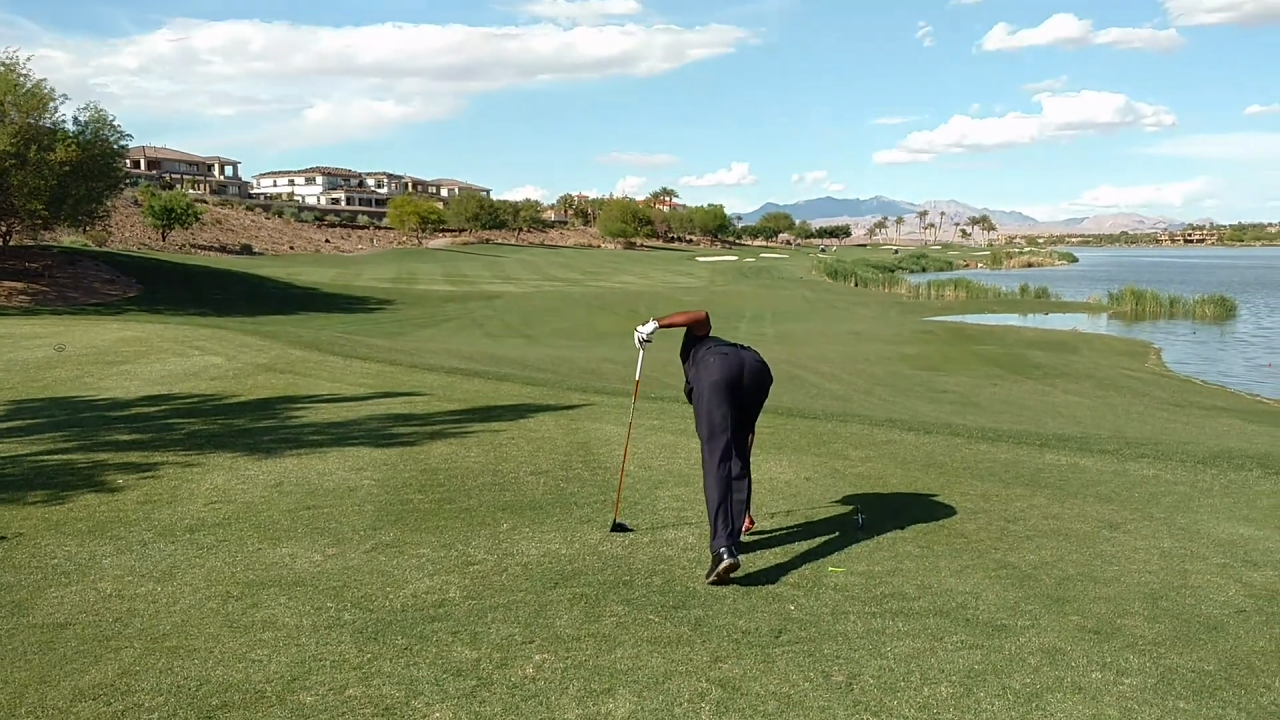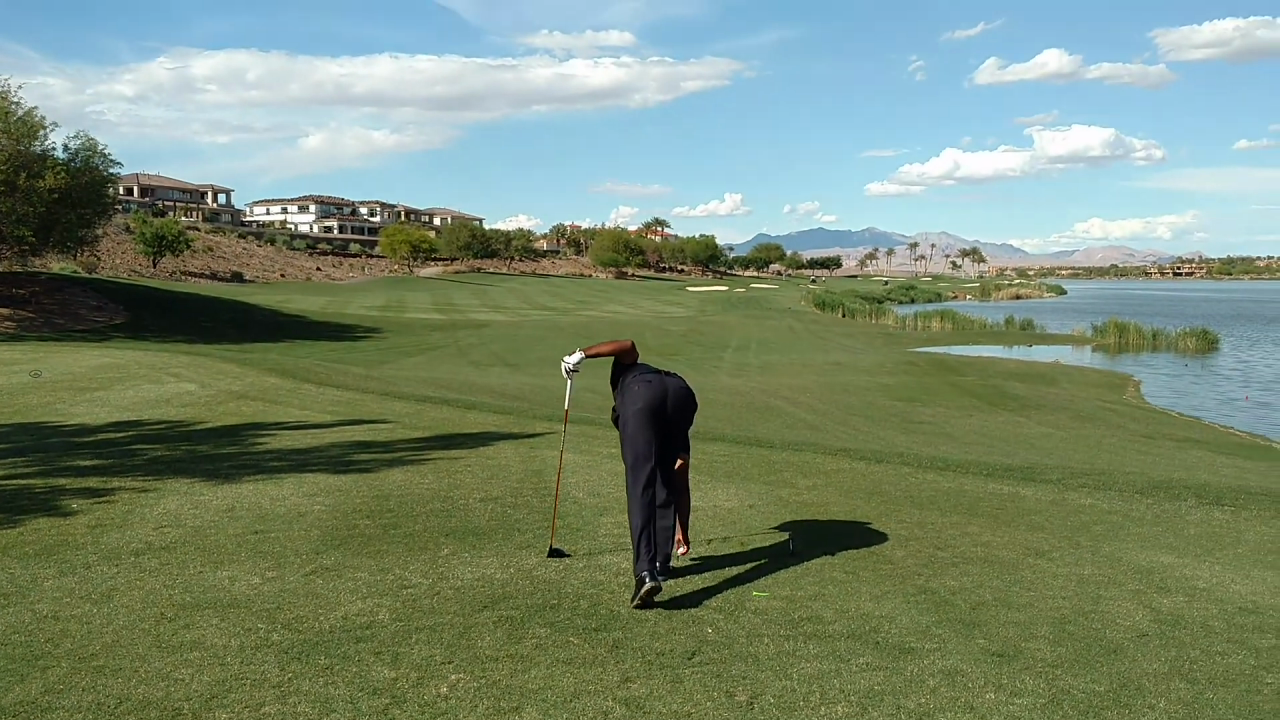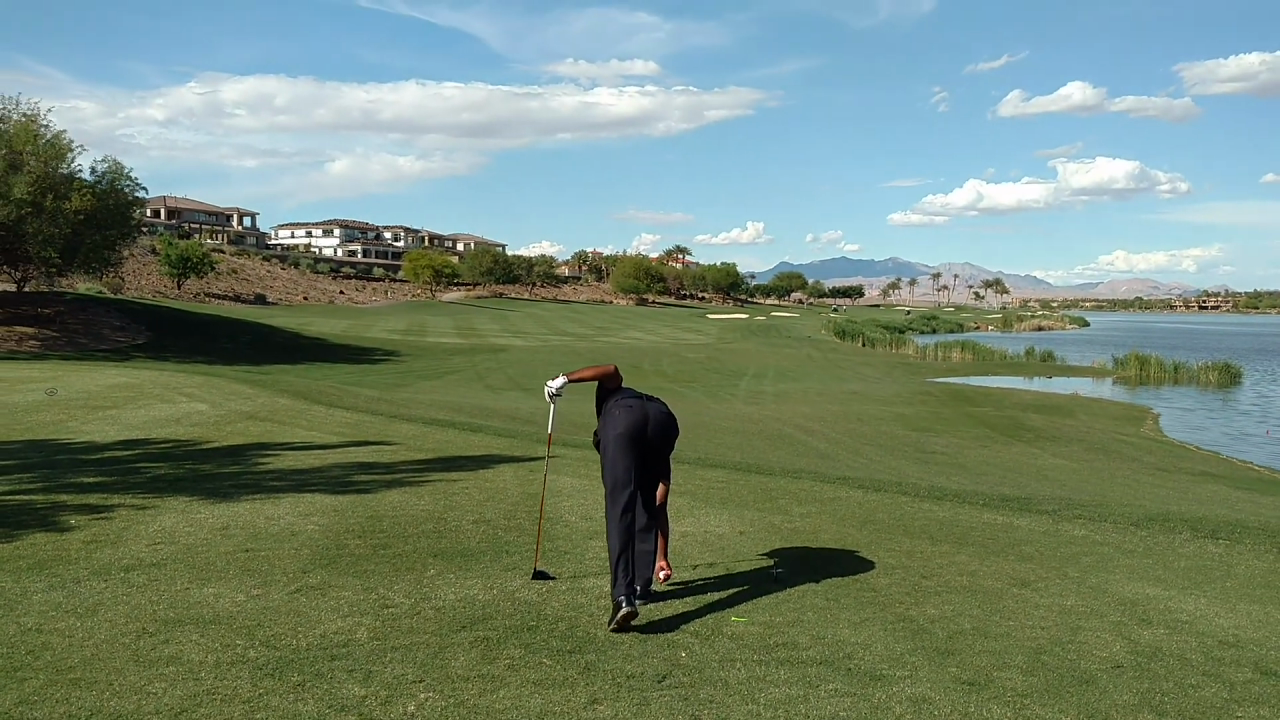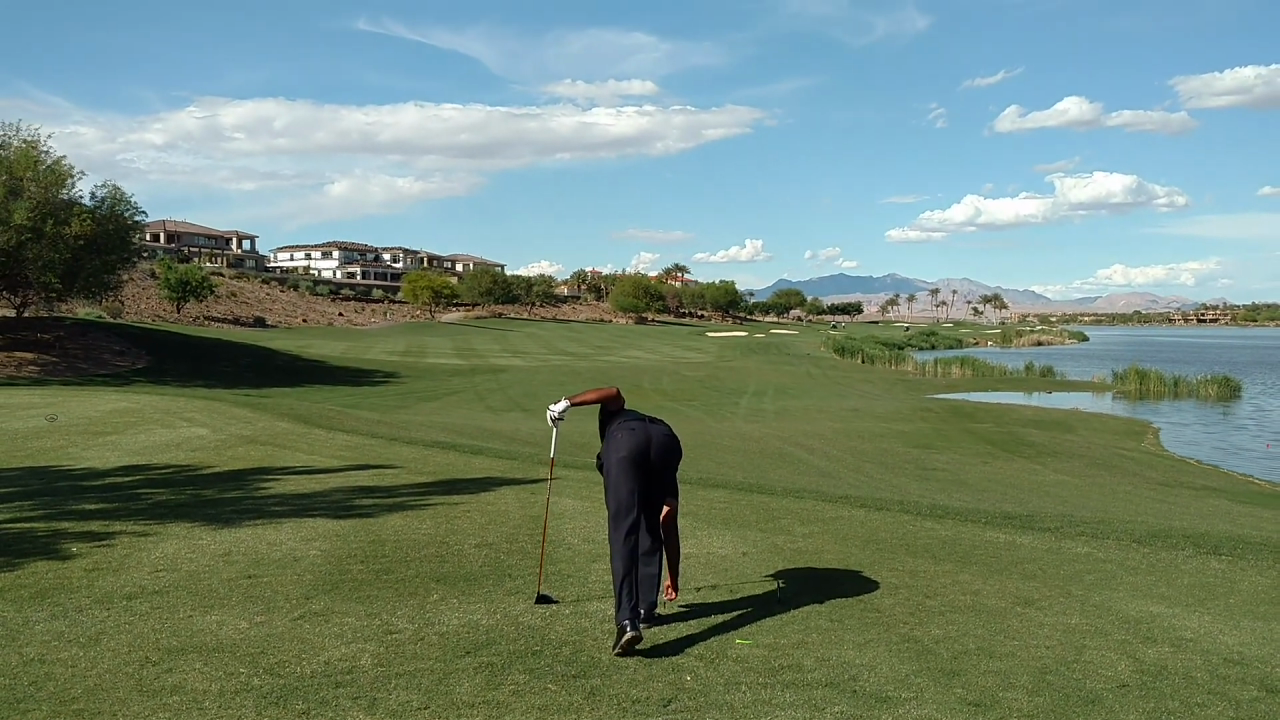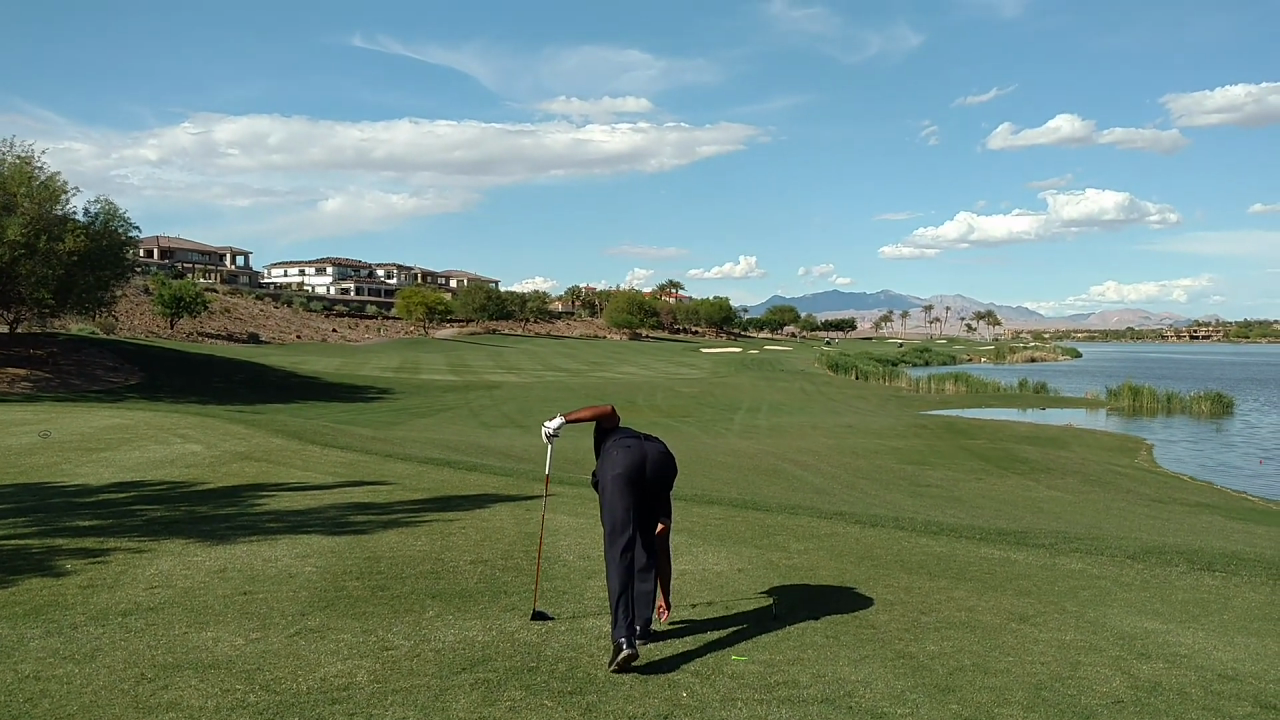
dt=1s
person 1, frame 1
left shoulder: (697, 346)
left elbow: (702, 317)
right elbow: (747, 445)
left wrist: (655, 324)
right wrist: (745, 512)
left hip: (715, 368)
right hip: (757, 368)
left knee: (717, 459)
right knee: (738, 455)
left ankle: (723, 548)
right ankle: (731, 536)
person 1, frame 2
left shoulder: (627, 375)
right shoulder: (677, 436)
left elbow: (628, 347)
right elbow: (681, 482)
left wrist: (582, 354)
right wrist: (682, 534)
left hip: (641, 394)
right hip: (683, 396)
left knee: (641, 485)
right knee: (667, 481)
left ankle: (646, 572)
right ankle: (661, 562)
person 1, frame 3
left shoulder: (612, 399)
left elbow: (612, 372)
right elbow: (660, 507)
left wrist: (565, 379)
right wrist: (661, 558)
left hip: (622, 418)
right hip: (664, 422)
left knee: (620, 510)
right knee: (647, 506)
left ankle: (623, 597)
right ankle: (641, 585)
person 1, frame 4
left shoulder: (615, 421)
left elbow: (614, 394)
right elbow: (669, 527)
left wrist: (567, 403)
right wrist: (673, 579)
left hip: (625, 441)
right hip: (667, 444)
left knee: (623, 534)
right knee: (651, 528)
left ankle: (627, 621)
right ankle: (646, 609)
person 1, frame 5
left shoulder: (611, 438)
left elbow: (609, 411)
right elbow: (662, 546)
left wrist: (562, 419)
right wrist: (664, 597)
left hip: (620, 459)
right hip: (662, 461)
left knee: (619, 551)
right knee: (648, 545)
left ankle: (624, 638)
right ankle: (641, 626)
